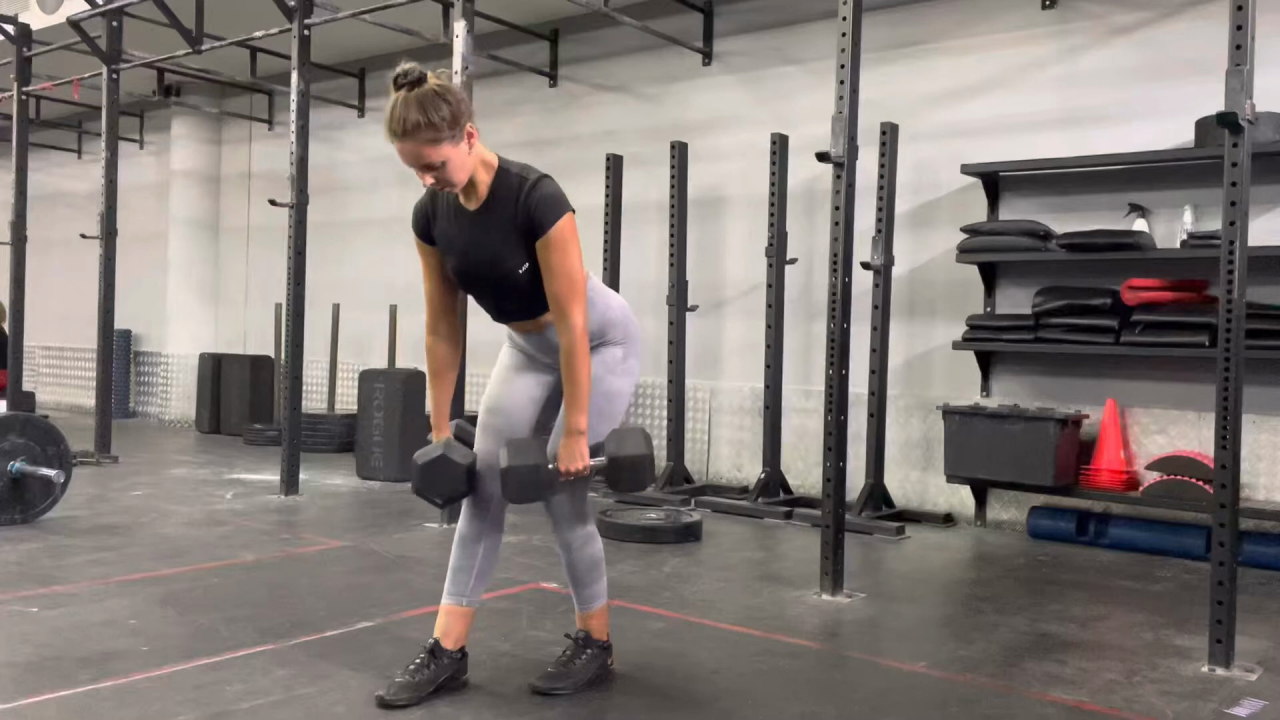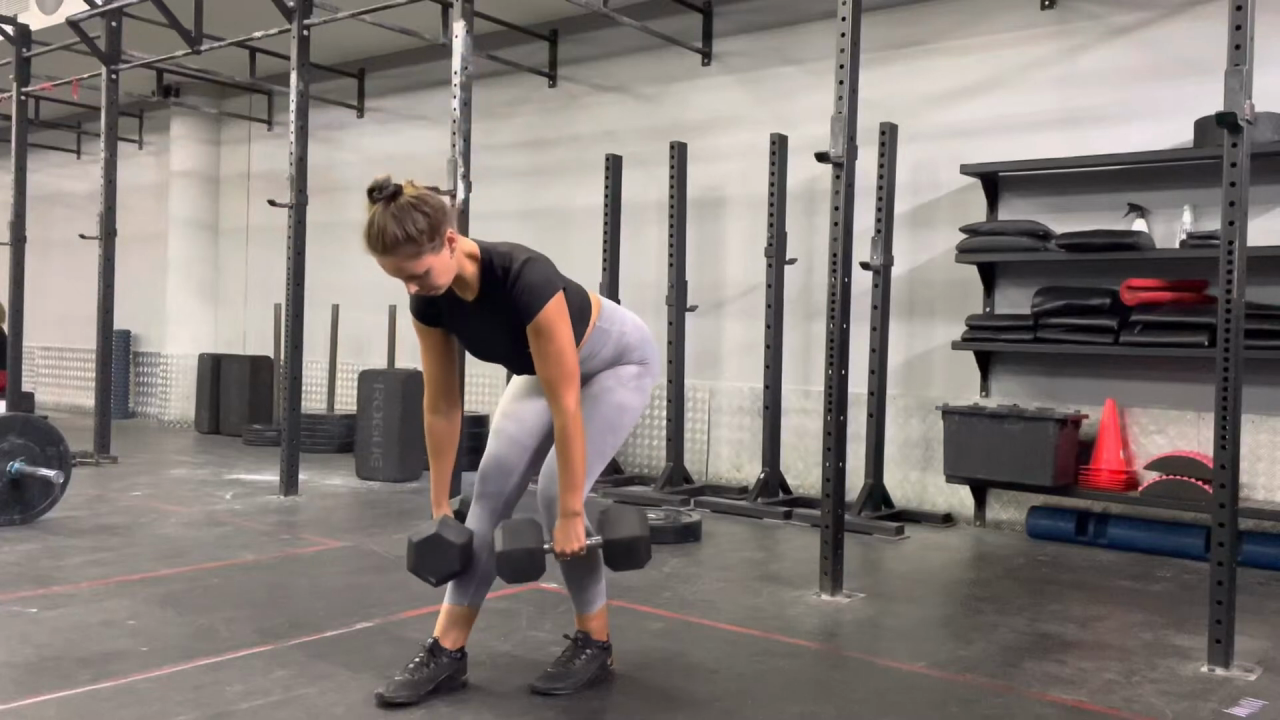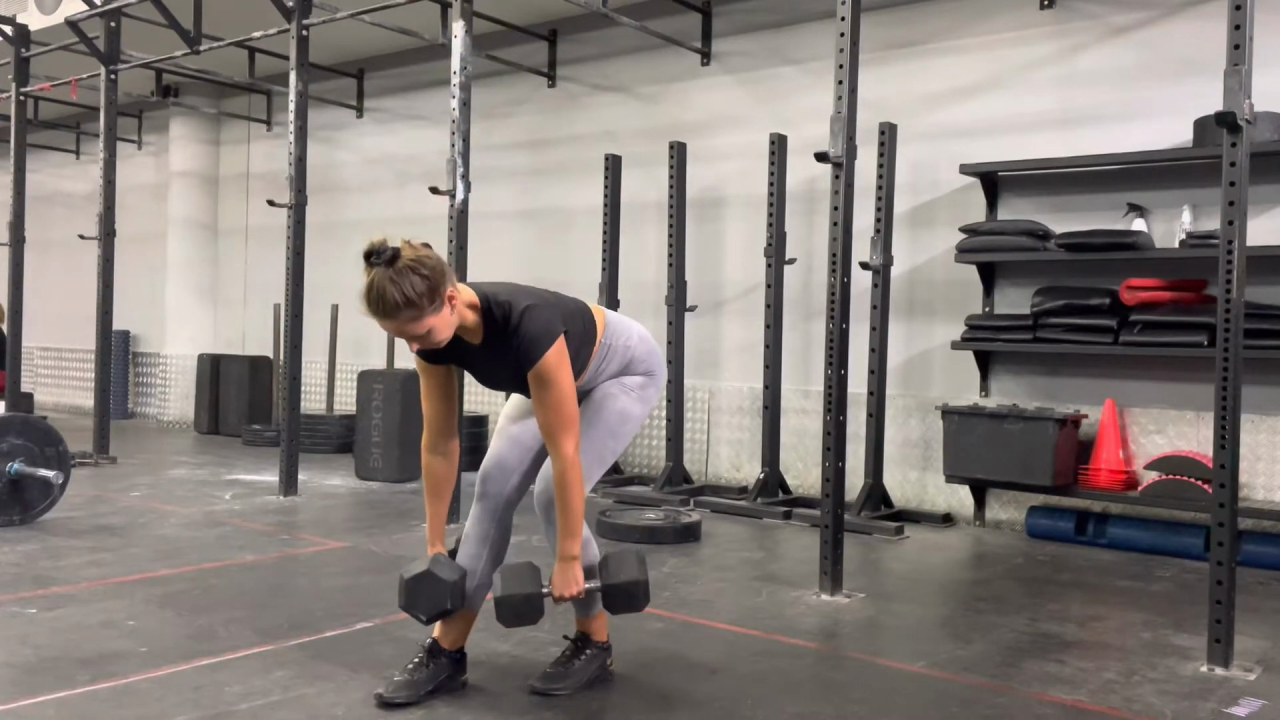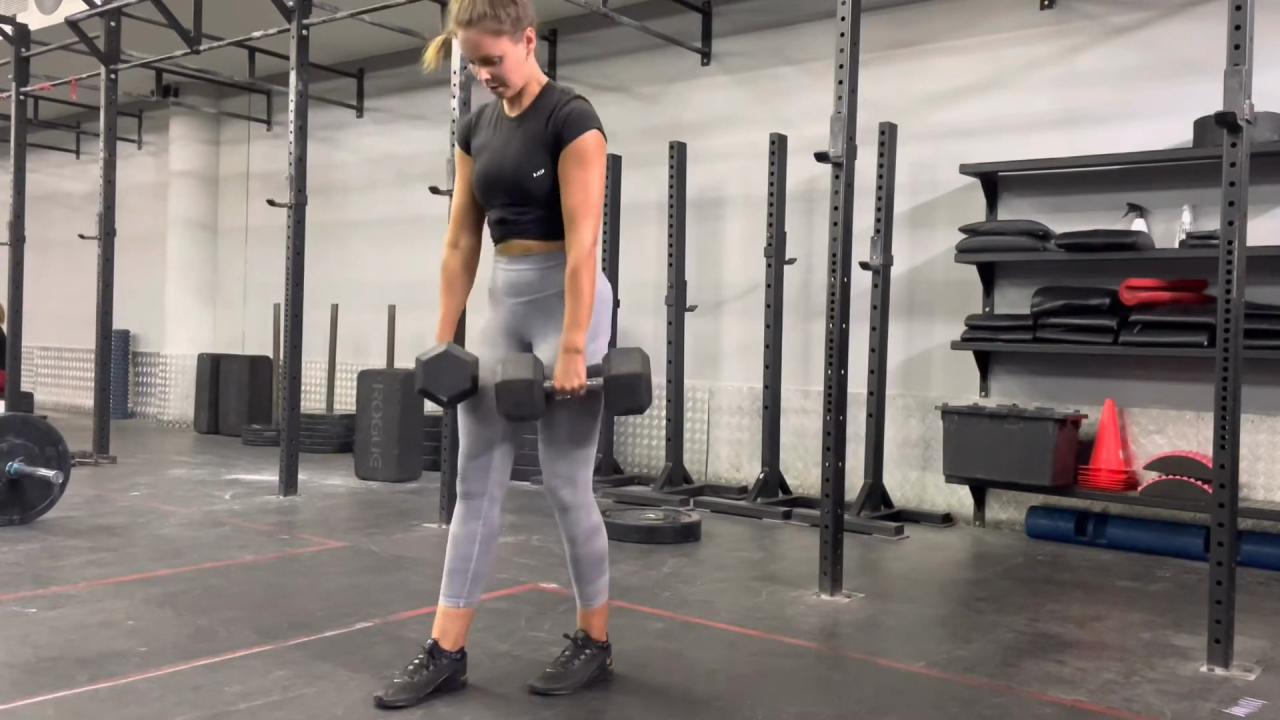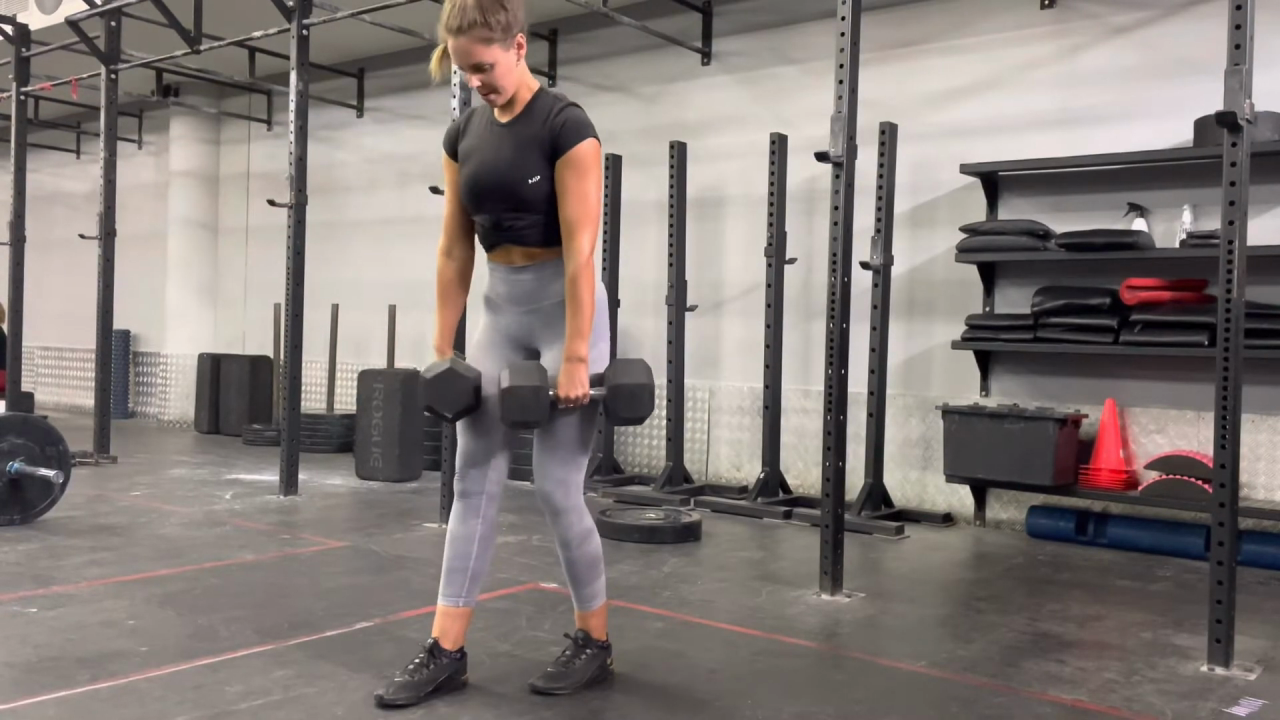
dt=1s
person 1, frame 1
left shoulder: (536, 197)
right shoulder: (431, 215)
left elbow: (572, 323)
right elbow: (442, 329)
left wrist: (576, 432)
right wrist: (441, 427)
left hip: (598, 341)
right hip: (526, 348)
left knee: (561, 490)
right knee: (482, 487)
left ankle: (596, 642)
right ankle: (447, 650)
person 1, frame 2
left shoulder: (526, 278)
right shoulder: (430, 300)
left elbow: (566, 407)
right elbow: (441, 406)
left wrist: (571, 512)
right wrist: (439, 506)
left hip: (619, 361)
right hip: (541, 368)
left knee: (553, 493)
right knee: (491, 487)
left ankle: (595, 643)
right ankle: (446, 651)
person 1, frame 3
left shoulder: (527, 325)
right shoulder: (435, 331)
left elbow: (565, 454)
right elbow: (440, 443)
left wrist: (568, 559)
right wrist: (435, 545)
left hip: (625, 370)
right hip: (562, 373)
left knee: (552, 493)
right knee: (493, 487)
left ankle: (594, 643)
right ankle: (446, 649)
person 1, frame 4
left shoulder: (570, 117)
right shoulder: (475, 127)
left elbow: (583, 240)
right elbow: (462, 241)
left wrist: (573, 349)
right wrist: (444, 339)
left hip: (566, 300)
right hip: (503, 305)
left knee: (565, 483)
right knee: (476, 480)
left ankle: (594, 642)
right ankle: (446, 648)
person 1, frame 5
left shoulder: (565, 124)
right shoulder: (463, 134)
left elbow: (581, 250)
right elbow: (454, 249)
left wrist: (576, 357)
right wrist: (443, 348)
left hip: (563, 307)
right hip: (499, 311)
left knee: (556, 487)
right knee: (474, 482)
left ankle: (594, 641)
right ankle: (446, 650)
